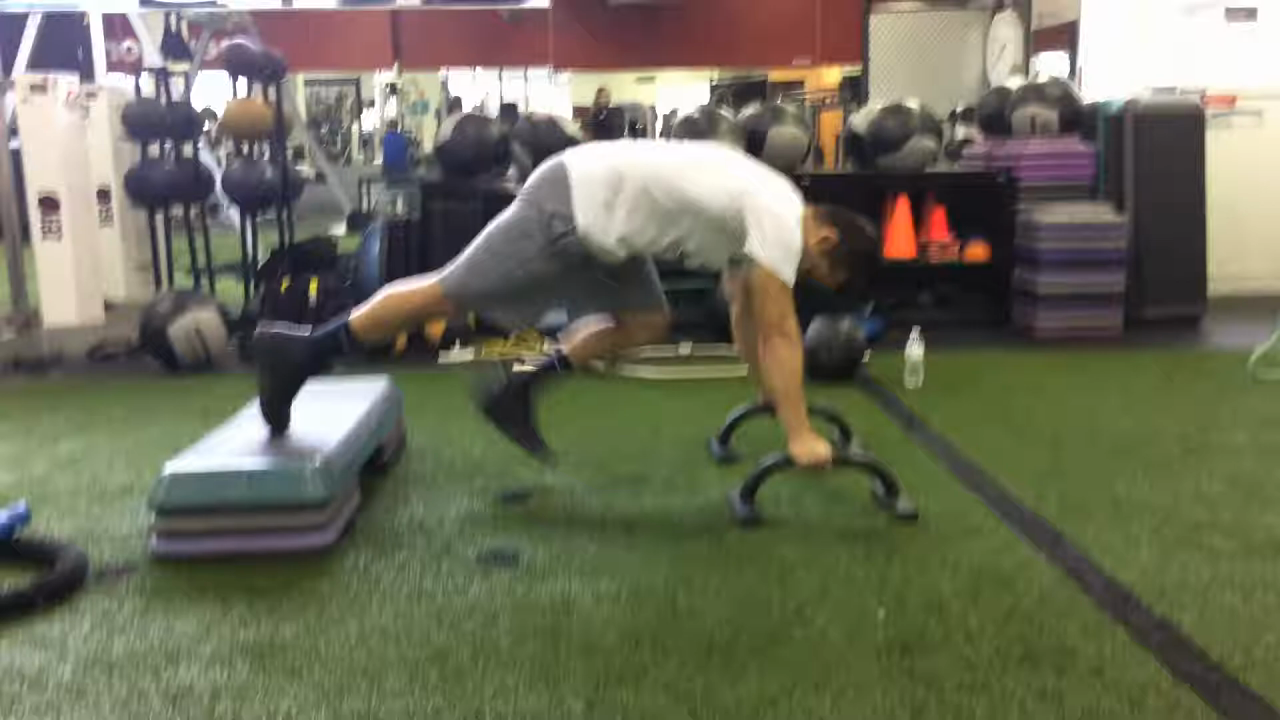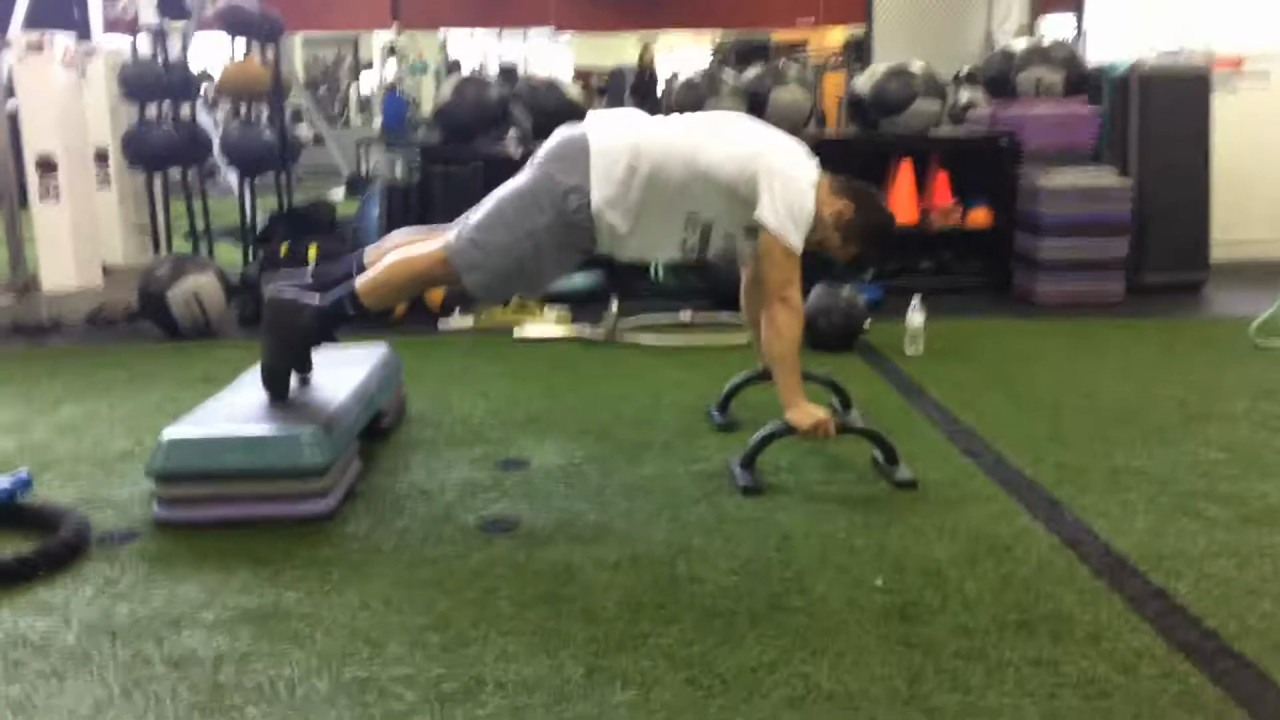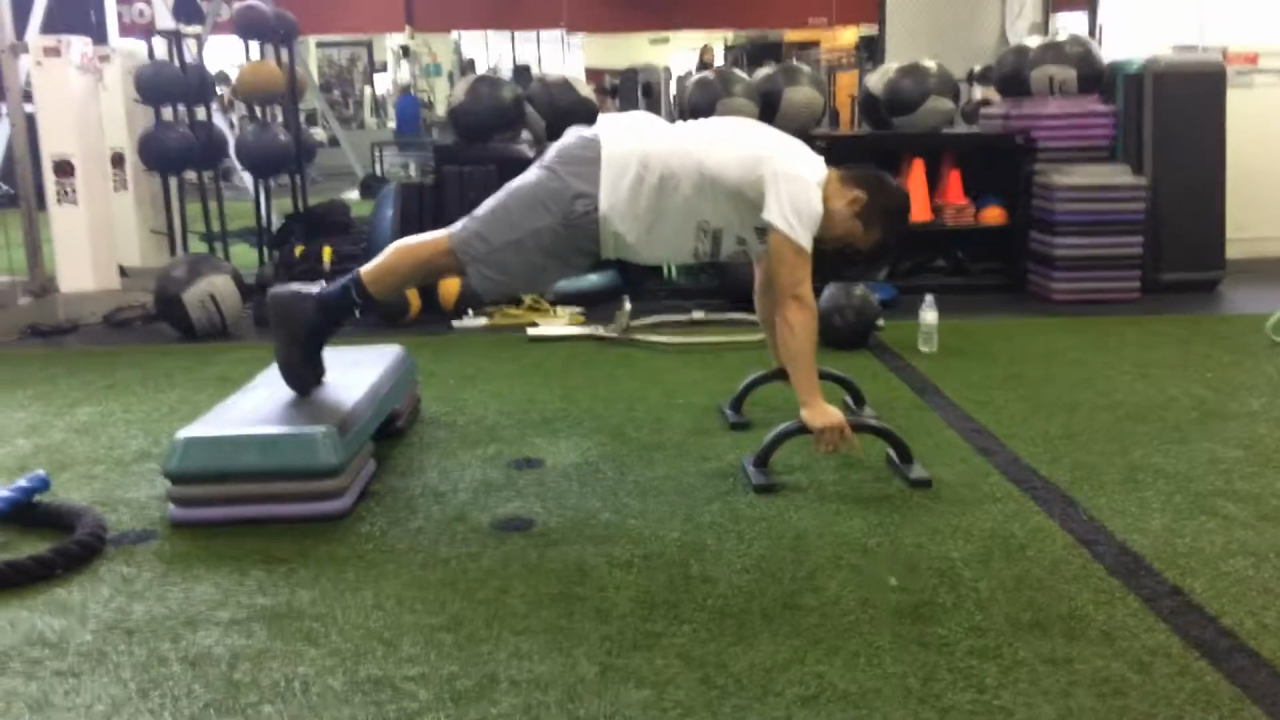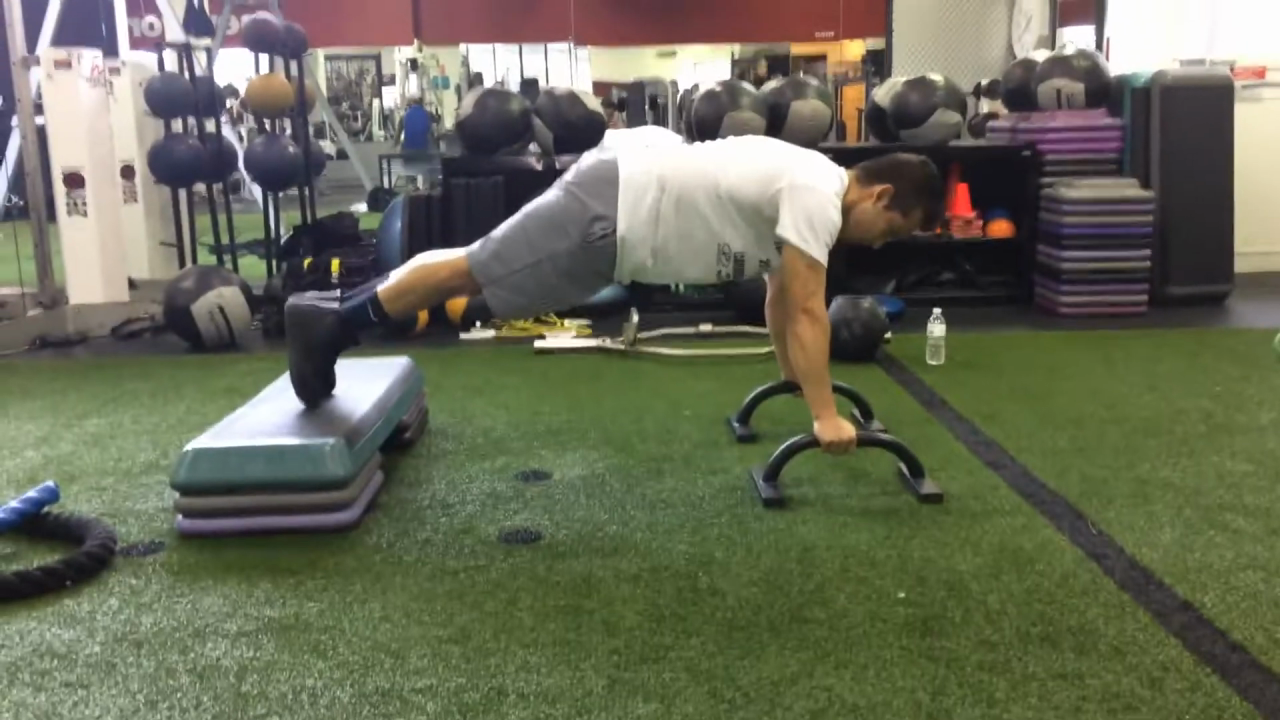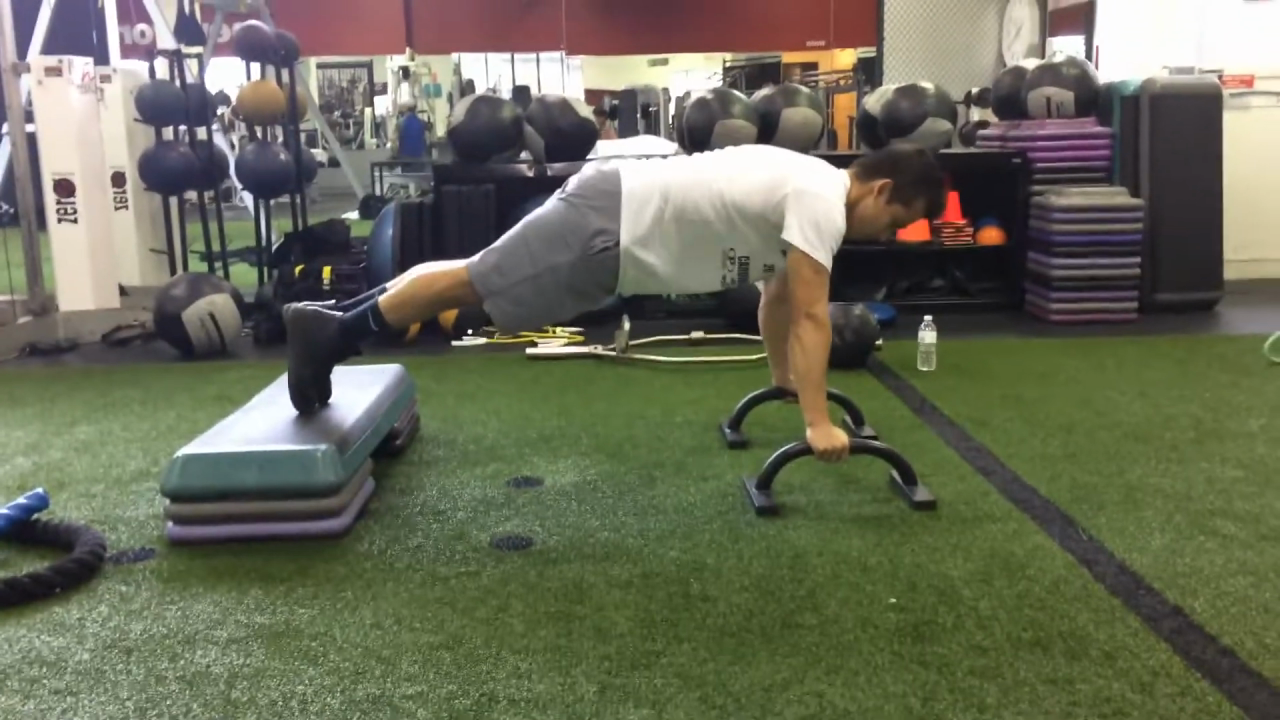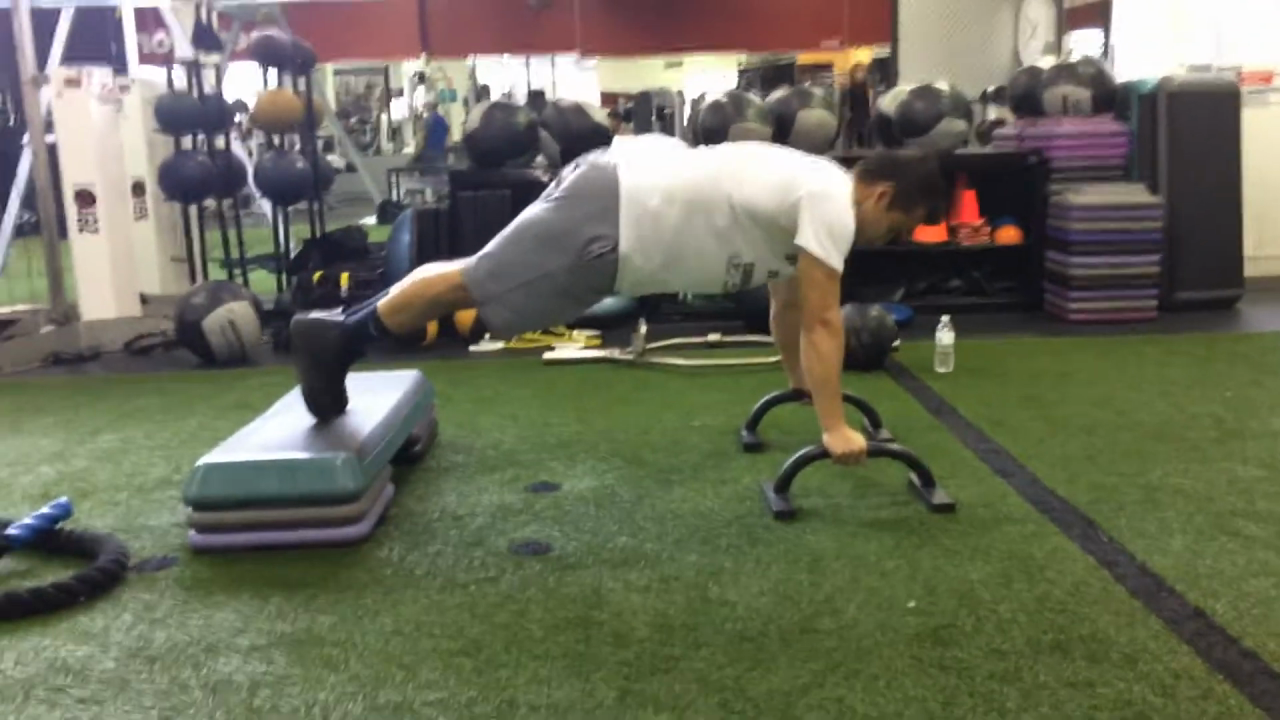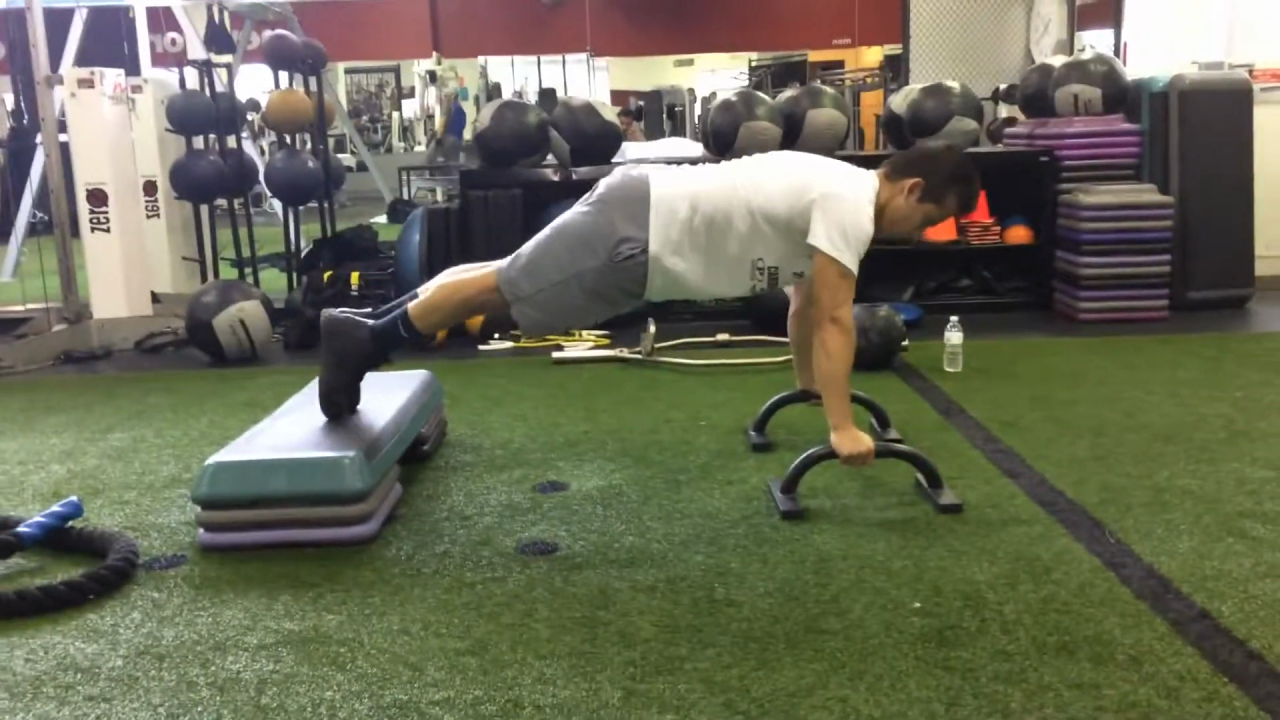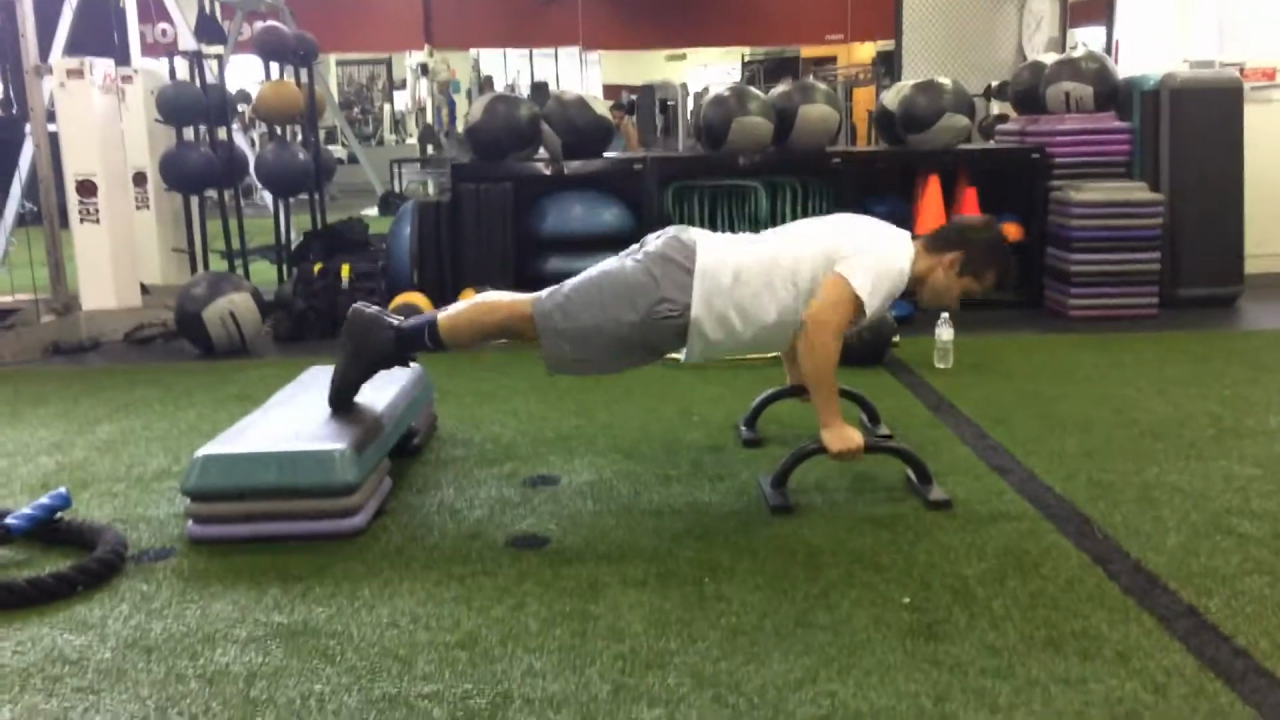
dt=0.5s
person 1, frame 1
left shoulder: (761, 213)
right shoulder: (781, 221)
left elbow: (746, 311)
right elbow: (779, 332)
left wrist: (770, 397)
right wrist: (800, 436)
left hip: (597, 213)
right hip: (576, 207)
left knee: (648, 321)
right knee: (450, 292)
left ankle: (521, 391)
right ankle: (300, 350)
person 1, frame 2
left shoulder: (777, 176)
right shoulder: (794, 189)
left elbow: (756, 282)
right elbow: (782, 299)
left wrist: (771, 366)
right wrist: (795, 403)
left hip: (598, 168)
right hip: (589, 183)
left knee: (454, 241)
right knee: (453, 260)
left ankle: (319, 288)
right ankle: (308, 319)
person 1, frame 3
left shoulder: (784, 179)
right shoulder: (802, 186)
left elbow: (769, 284)
right elbow: (794, 297)
left wrist: (785, 363)
right wrist: (813, 401)
left hip: (605, 177)
right hip: (593, 187)
left knee: (461, 249)
right knee: (455, 251)
left ankle: (321, 300)
right ankle: (313, 308)
person 1, frame 4
left shoulder: (809, 187)
right shoulder: (819, 198)
left elbow: (781, 295)
right elbow: (806, 311)
left wrist: (792, 375)
right wrist: (825, 414)
left hip: (619, 198)
right hip: (610, 212)
left knee: (475, 265)
right knee: (472, 273)
left ankle: (338, 306)
right ankle: (331, 324)
person 1, frame 5
left shoulder: (808, 190)
right shoulder: (823, 203)
left elbow: (778, 296)
right elbow: (810, 316)
left wrist: (784, 378)
right wrist: (818, 422)
left hip: (617, 212)
right hip: (609, 224)
left knee: (473, 277)
right knee: (472, 283)
left ankle: (338, 316)
right ankle: (331, 332)
person 1, frame 6
left shoulder: (812, 193)
right shoulder: (833, 206)
left elbow: (787, 301)
right elbow: (823, 320)
left wrist: (798, 381)
right wrist: (834, 426)
left hip: (614, 193)
right hip: (610, 220)
left knee: (474, 278)
right knee: (471, 286)
left ankle: (343, 329)
right ankle: (337, 337)
person 1, frame 7
left shoulder: (839, 191)
right shoulder: (851, 205)
left elbow: (807, 300)
right elbow: (834, 319)
left wrist: (807, 382)
right wrist: (842, 426)
left hip: (644, 215)
right hip: (636, 228)
left knee: (505, 279)
right knee: (500, 288)
left ankle: (372, 324)
right ankle: (362, 338)
person 1, frame 8
left shoulder: (874, 239)
right shoulder: (890, 258)
right elbow: (822, 326)
left wrist: (801, 380)
right wrist: (832, 424)
left hip: (683, 264)
right hip: (679, 292)
left knee: (532, 311)
right knee: (531, 317)
left ankle: (393, 327)
right ankle: (390, 337)
